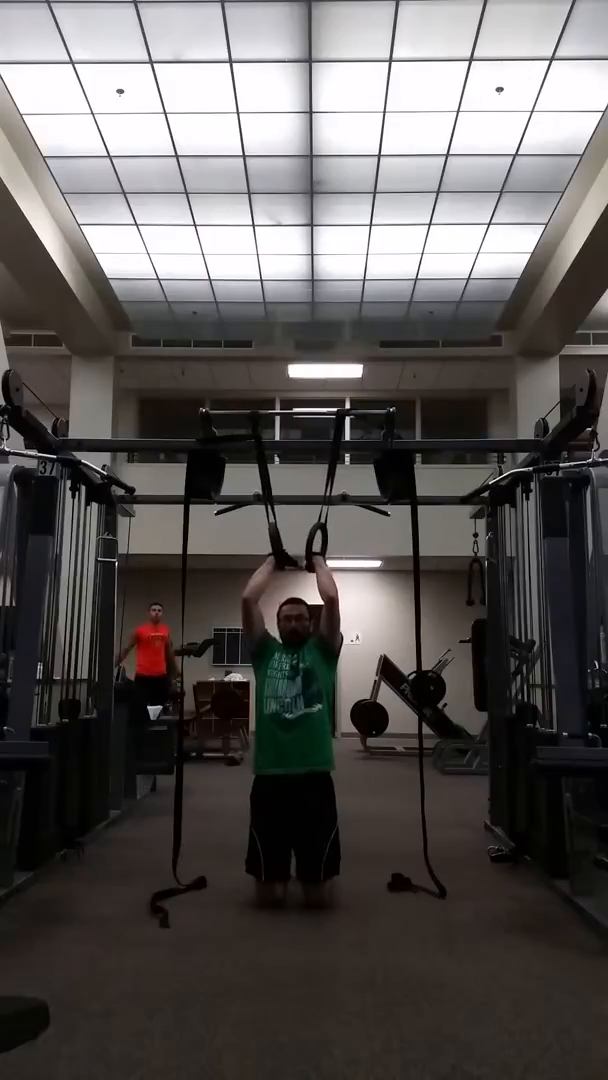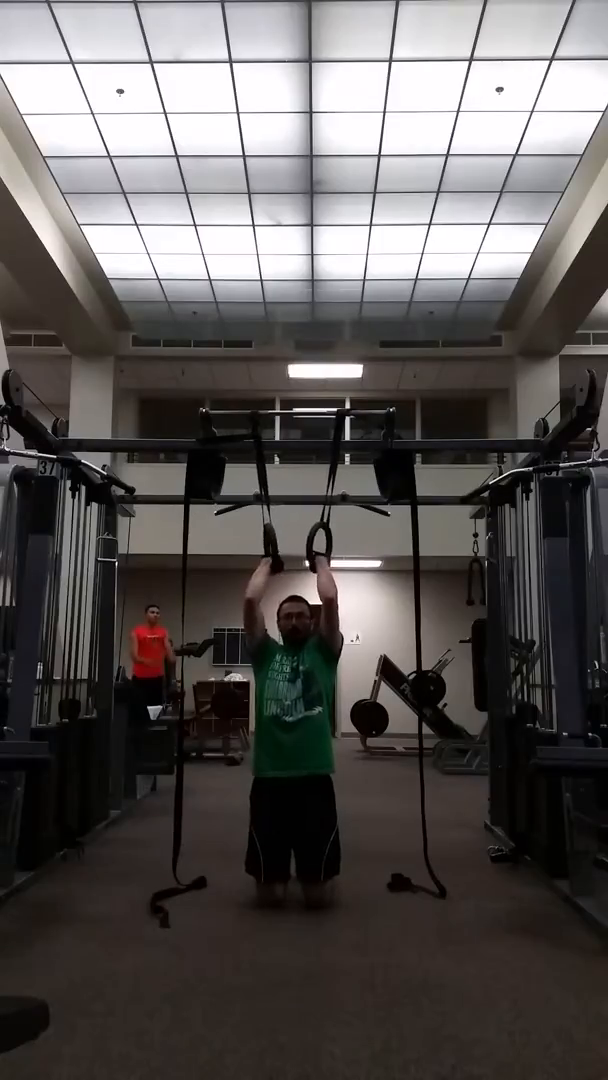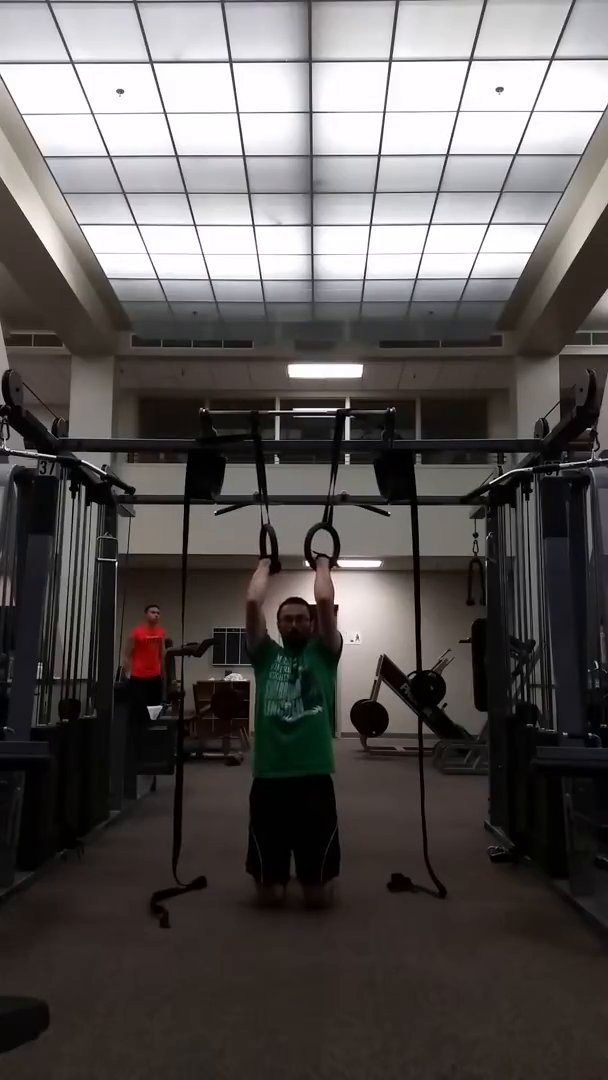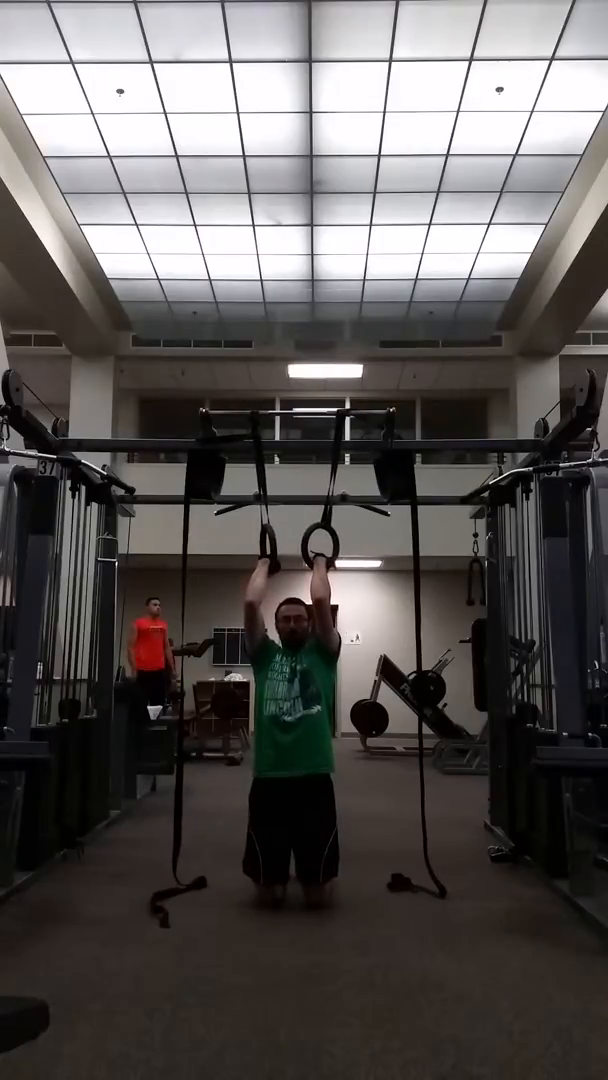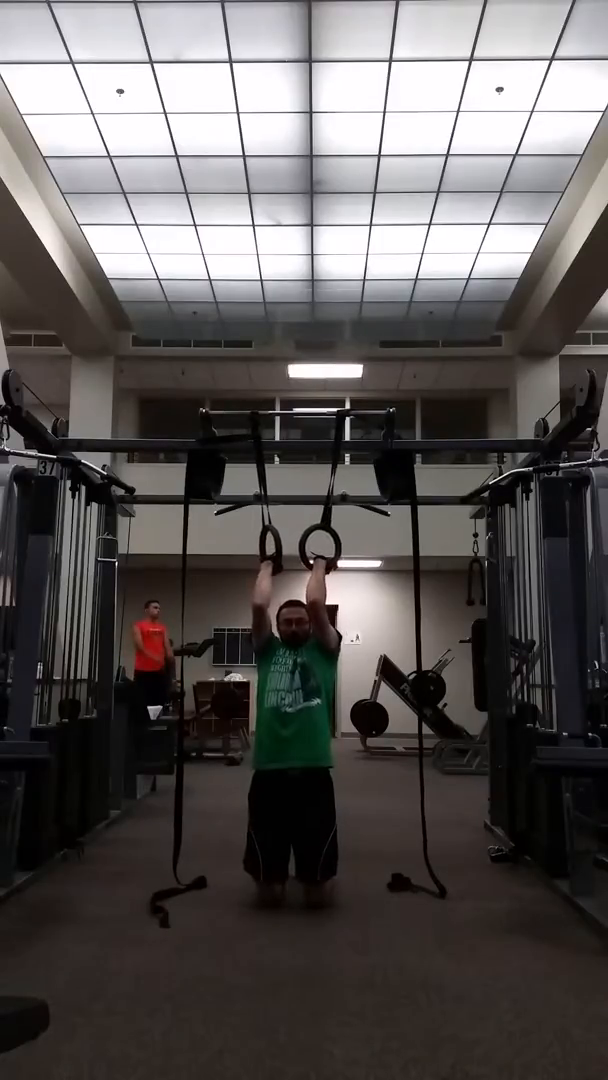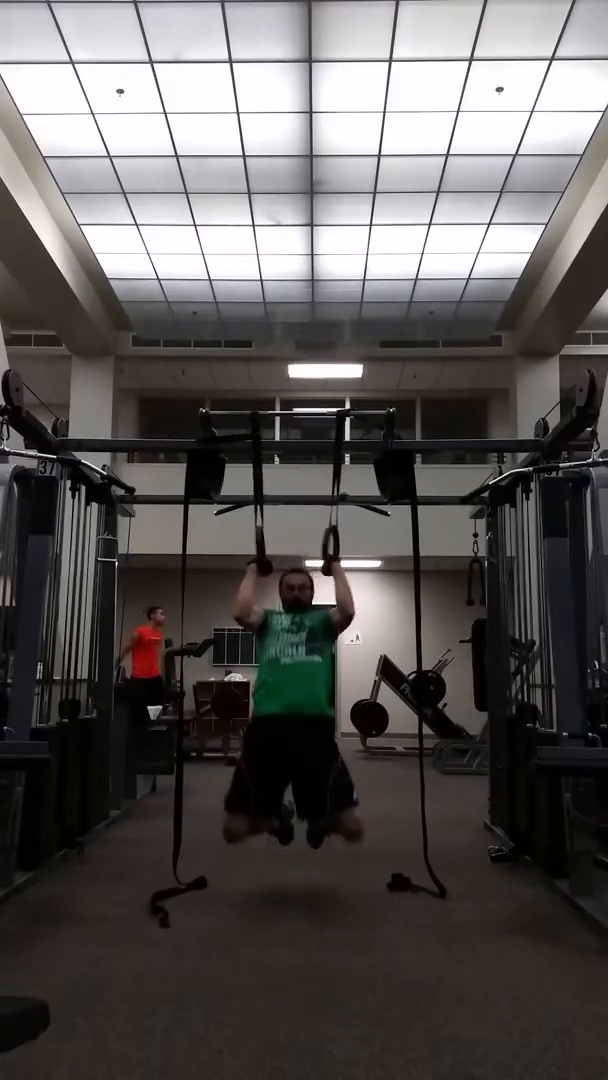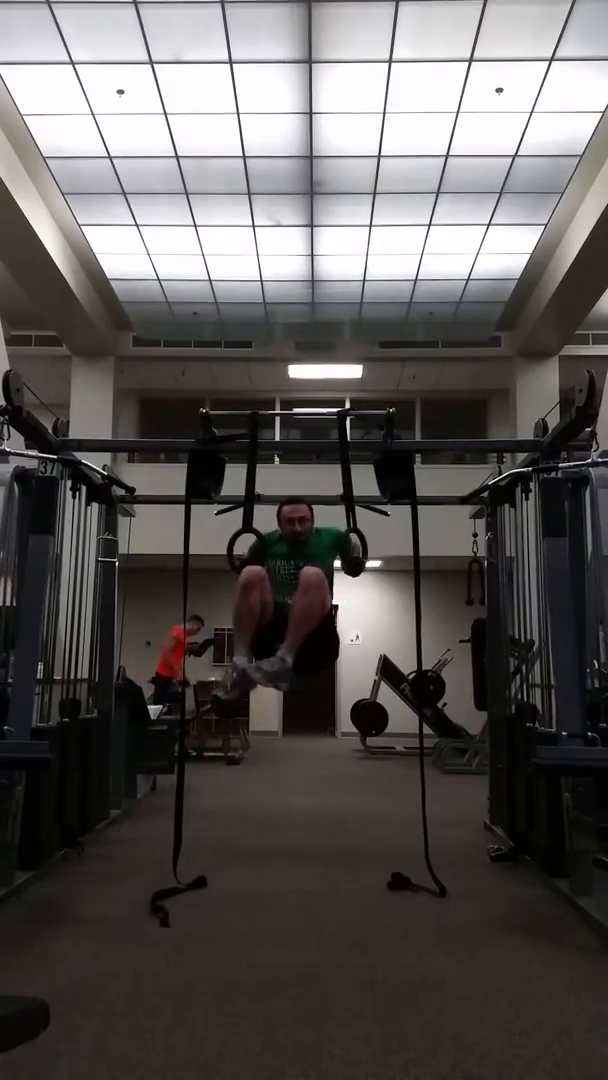
dt=0.7s
person 1, frame 1
left shoulder: (322, 650)
right shoulder: (266, 651)
left elbow: (331, 600)
right elbow: (248, 600)
left wrist: (319, 562)
right wrist: (271, 562)
left hip: (314, 776)
right hip: (270, 777)
left knee: (318, 894)
right knee: (270, 894)
left ankle: (309, 875)
right ankle: (281, 875)
person 1, frame 2
left shoulder: (323, 651)
right shoulder: (266, 652)
left elbow: (330, 600)
right elbow: (250, 601)
left wrist: (321, 562)
right wrist: (266, 564)
left hip: (314, 779)
right hip: (269, 779)
left knee: (318, 895)
right knee: (270, 893)
left ankle: (312, 875)
right ankle: (279, 874)
person 1, frame 3
left shoulder: (323, 653)
right shoulder: (266, 654)
left elbow: (325, 602)
right elbow: (252, 603)
left wrist: (323, 565)
right wrist: (264, 565)
left hip: (314, 779)
right hip: (269, 779)
left knee: (318, 894)
right knee: (270, 893)
left ankle: (310, 875)
right ankle: (279, 875)
person 1, frame 4
left shoulder: (322, 653)
right shoulder: (265, 655)
left elbow: (321, 602)
right elbow: (251, 604)
left wrist: (320, 564)
right wrist: (263, 564)
left hip: (314, 779)
right hip: (269, 780)
left knee: (317, 894)
right knee: (270, 894)
left ankle: (312, 877)
right ankle: (277, 876)
person 1, frame 5
left shoulder: (323, 650)
right shoulder: (268, 651)
left elbow: (316, 603)
right elbow: (259, 606)
left wrist: (319, 566)
right wrist: (267, 567)
left hip: (313, 774)
right hip: (269, 775)
left knee: (317, 893)
right knee: (270, 892)
left ankle: (312, 877)
right ankle: (274, 876)
person 1, frame 6
left shoulder: (324, 621)
right shoulder: (267, 621)
left elbow: (348, 611)
right elbow: (241, 613)
left wrist: (336, 568)
right wrist: (252, 571)
left hip: (314, 726)
right hip: (266, 726)
left knee: (351, 828)
right knee: (235, 830)
left ankle: (322, 819)
right ankle: (276, 818)
person 1, frame 7
left shoulder: (332, 538)
right shoulder: (268, 542)
left elbow: (354, 568)
right elbow: (247, 565)
left wrist: (353, 561)
left hip: (315, 640)
right hip: (272, 632)
left knee: (312, 576)
right knee: (252, 575)
left ankle: (284, 659)
right ankle: (239, 664)
